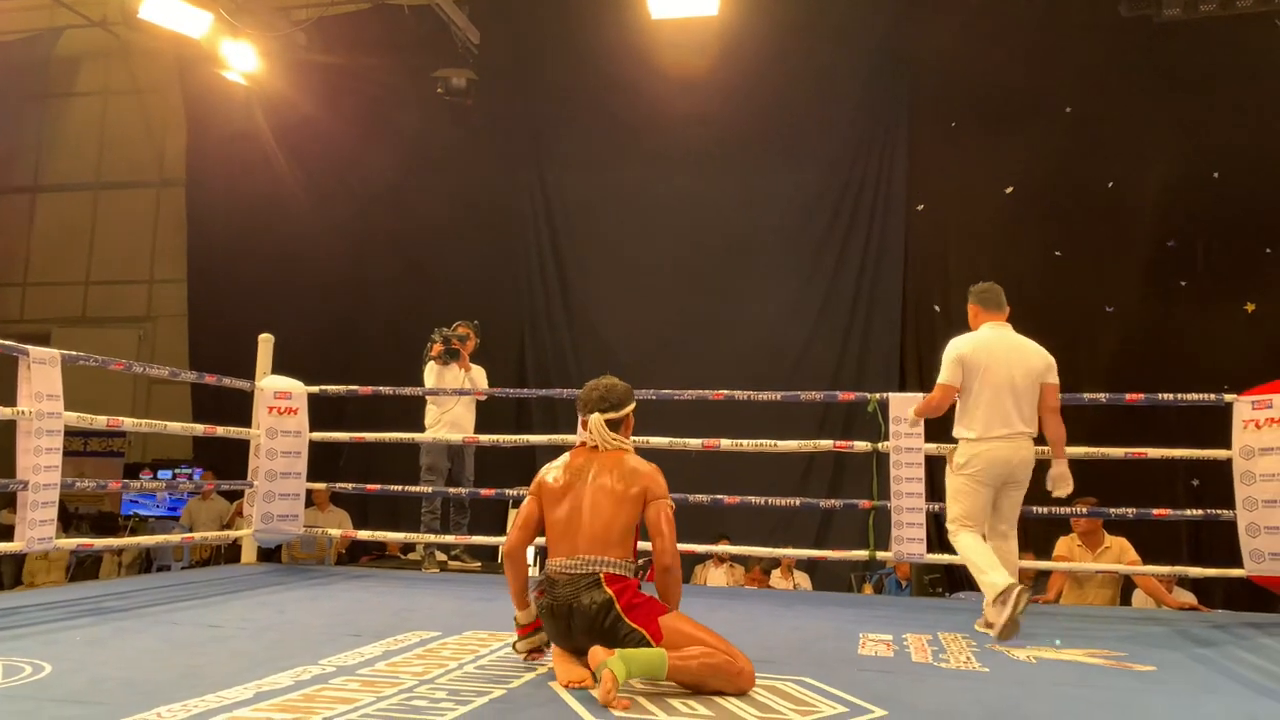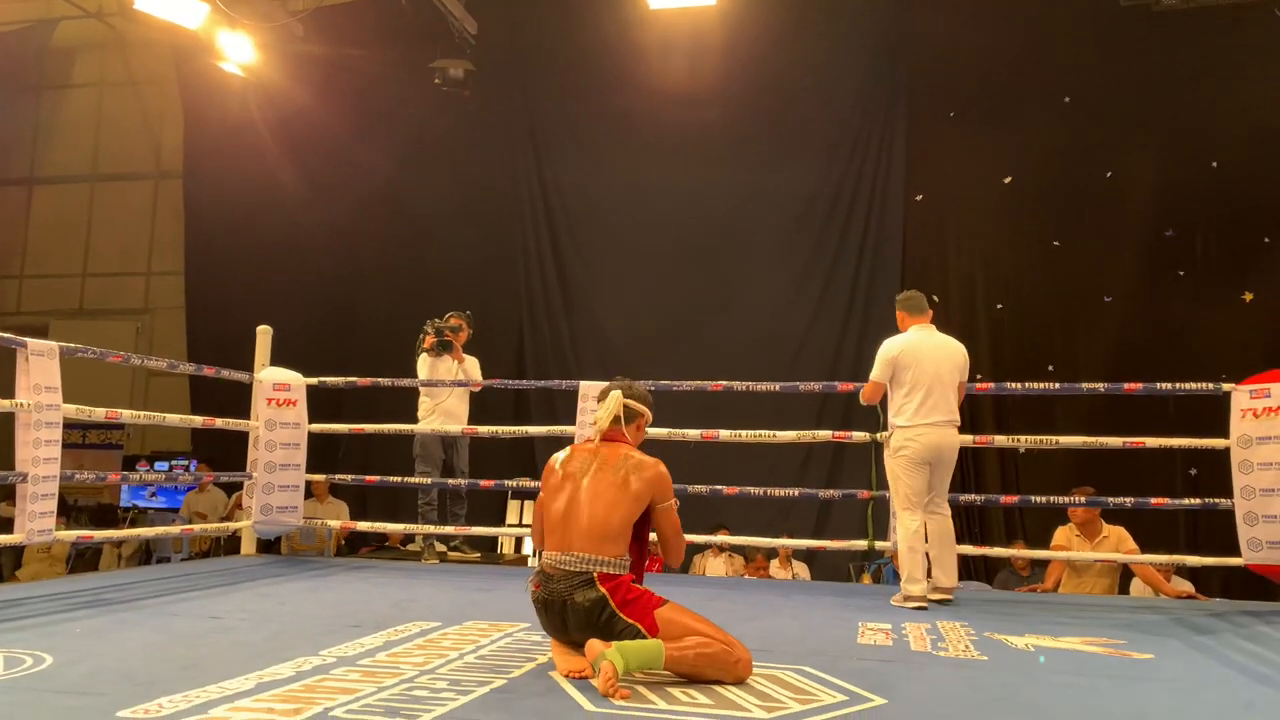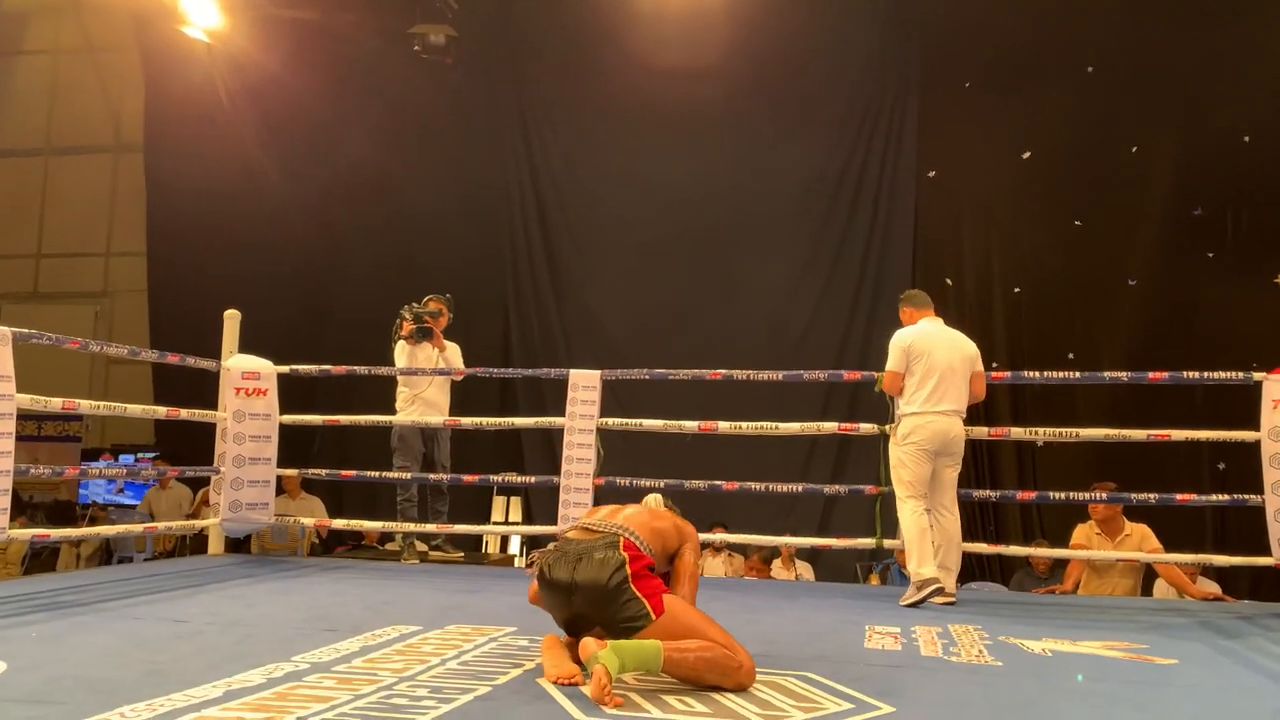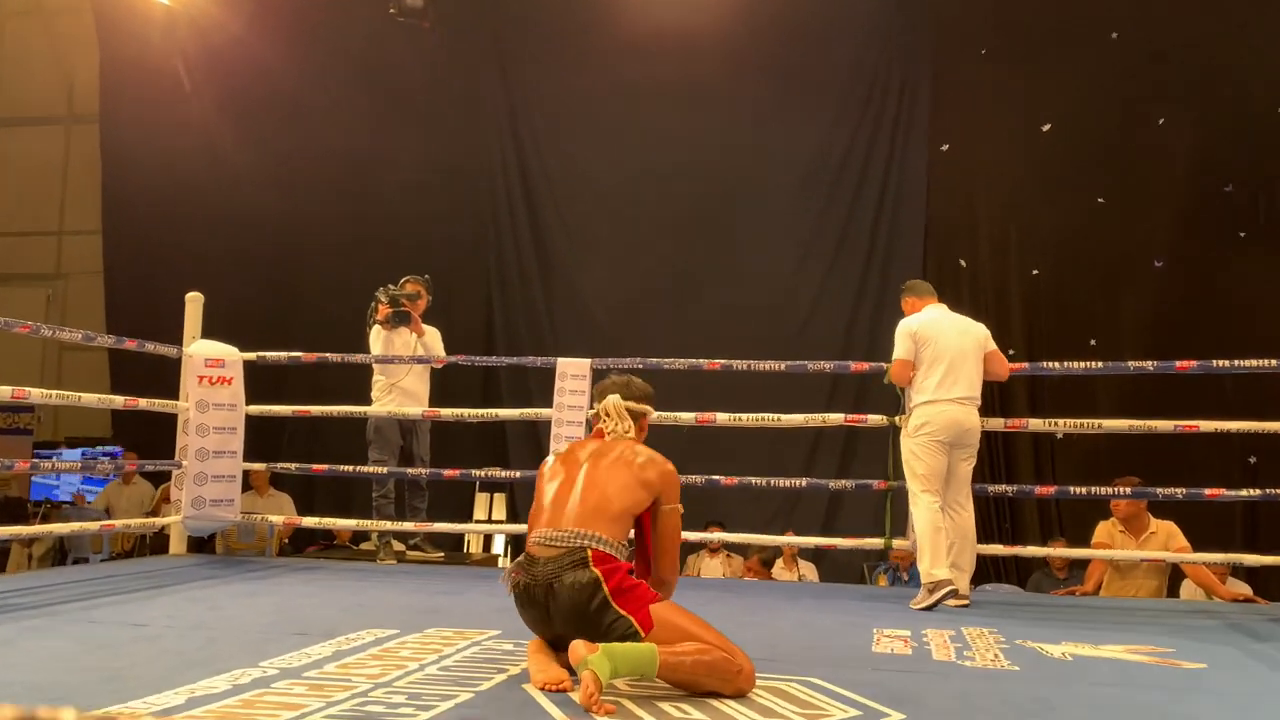
dt=0.7s
person 1, frame 1
left shoulder: (962, 346)
right shoulder: (1038, 352)
left elbow: (938, 403)
right elbow: (1052, 412)
left wrist: (917, 412)
right wrist: (1060, 462)
left hip: (976, 452)
right hip: (1020, 452)
left knee: (965, 532)
right knee: (1004, 532)
left ankle: (1005, 587)
right ankle: (1001, 615)
person 1, frame 2
left shoulder: (894, 346)
right shoulder: (956, 348)
left elbow: (871, 395)
right elbow: (958, 395)
left wrist: (863, 395)
left hip: (909, 437)
right hip: (947, 435)
left knee: (909, 513)
right knee: (938, 507)
left ankle: (914, 591)
right ankle: (944, 582)
person 1, frame 3
left shoulder: (905, 336)
right shoulder: (965, 342)
left elbow: (890, 386)
right elbow: (978, 392)
left hip: (916, 426)
right hip: (953, 428)
left knee: (911, 501)
right knee: (945, 506)
left ankle: (924, 576)
right ankle: (947, 585)
person 1, frame 4
left shoulder: (911, 324)
right shoulder: (974, 327)
left elbow: (899, 376)
right elbow: (1001, 371)
left hip: (929, 416)
right hip: (968, 417)
left knee: (926, 498)
right knee: (960, 502)
left ankle: (937, 578)
right ankle: (960, 585)
person 2, frame 1
left shoulder: (550, 471)
right shoulder: (645, 474)
left elbow: (512, 549)
right elbow: (666, 560)
left wrist: (525, 619)
right wrist: (671, 615)
left hip: (555, 611)
right hip: (608, 605)
right knee: (740, 674)
left ankle: (574, 653)
right ankle: (622, 661)
person 2, frame 2
left shoulder: (558, 461)
right shoulder: (648, 469)
right elbow: (675, 557)
left hip: (548, 604)
right hip: (603, 602)
right knee: (738, 663)
left ankle: (572, 643)
right ankle: (618, 653)
person 2, frame 3
left shoulder: (599, 513)
right shoulder: (683, 529)
right elbow: (682, 607)
left hip: (555, 572)
right hip: (612, 573)
right knee: (740, 670)
left ankle: (565, 647)
right ankle: (613, 653)
person 2, frame 4
left shoulder: (554, 460)
right shoulder: (656, 466)
right elbow: (666, 577)
left hip: (530, 594)
right hip: (591, 586)
right knee: (739, 674)
left ankle: (551, 652)
right ankle: (605, 658)
person 3, frame 1
left shoulder: (476, 371)
right shoulder: (435, 366)
left elbow: (483, 394)
right elbow: (433, 396)
left wrist: (466, 367)
right wrist: (439, 363)
left hip: (464, 441)
right hip: (437, 438)
left knee: (462, 497)
right knee: (432, 497)
left ankle: (458, 549)
right ankle: (429, 553)
person 3, frame 2
left shoulder: (470, 361)
right shoulder: (428, 357)
left elbow: (477, 385)
right elbow: (426, 389)
left wrist: (459, 359)
right wrist: (431, 355)
right hip: (430, 429)
left knee: (459, 488)
right knee: (428, 489)
left ankle: (456, 540)
right ankle: (428, 544)
person 3, frame 3
left shoulder: (451, 348)
right shoulder: (405, 344)
left elbow: (459, 374)
right elbow: (405, 378)
left wrist: (440, 346)
right wrist: (410, 342)
left hip: (439, 423)
right hip: (409, 421)
left knee: (440, 483)
right knee: (408, 484)
left ankle: (438, 539)
right ankle: (408, 543)
person 3, frame 4
left shoulder: (430, 332)
right shoulder: (381, 329)
left elbow: (440, 360)
right elbow: (381, 367)
left wrist: (419, 331)
right wrist: (386, 327)
left hip: (418, 413)
right hip: (386, 411)
left knee: (418, 478)
right knee: (384, 479)
left ankle: (416, 538)
right ankle: (384, 542)
person 4, frame 1
left shoulder: (1120, 545)
right shoulder: (1066, 543)
left elbow: (1141, 576)
right elbow: (1061, 570)
left wrist: (1173, 602)
right wrist: (1050, 595)
person 4, frame 2
left shoulder: (1118, 534)
right shoulder: (1063, 533)
left elbow: (1139, 564)
right elbow: (1058, 559)
left wrist: (1171, 591)
right wrist: (1048, 584)
person 4, frame 3
left shoulder: (1141, 532)
right shoulder: (1083, 531)
left elbow: (1163, 564)
right elbow: (1078, 560)
left wrist: (1196, 592)
right wrist: (1068, 586)
person 4, frame 4
left shoulder: (1167, 530)
right shoulder: (1106, 528)
left elbow: (1189, 563)
right elbow: (1100, 559)
left wrist: (1225, 593)
right wrist: (1089, 587)
